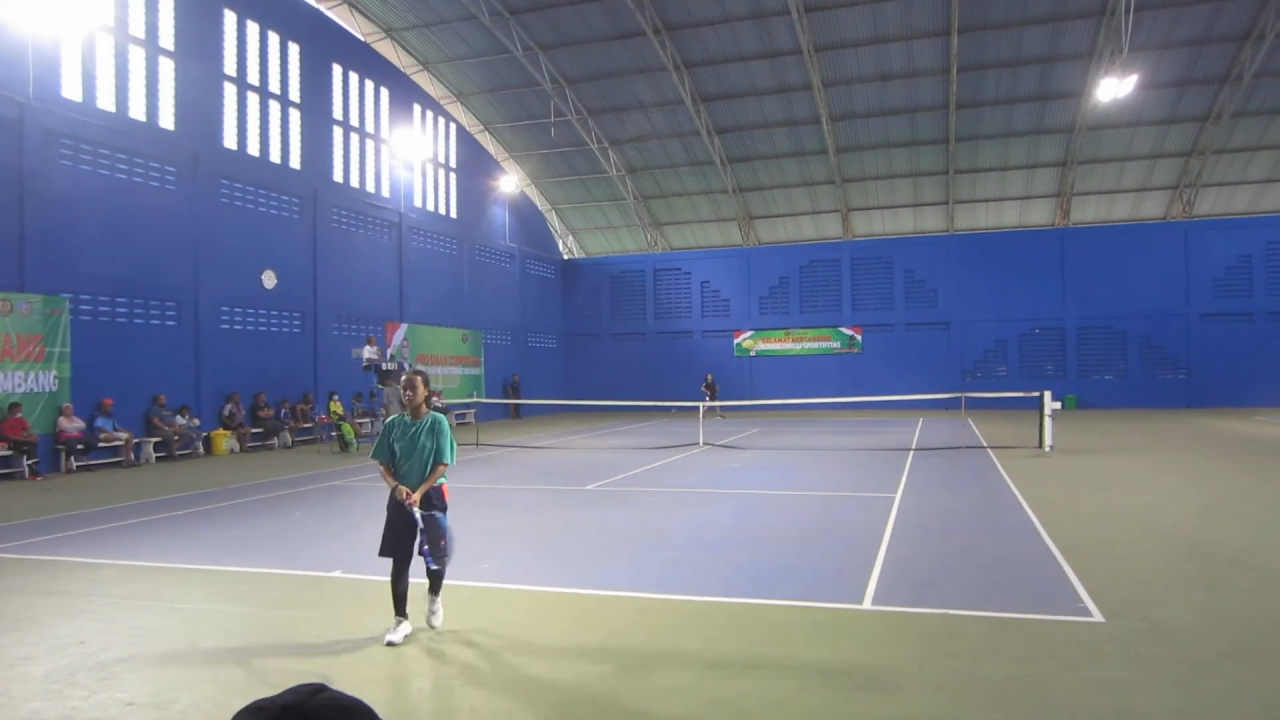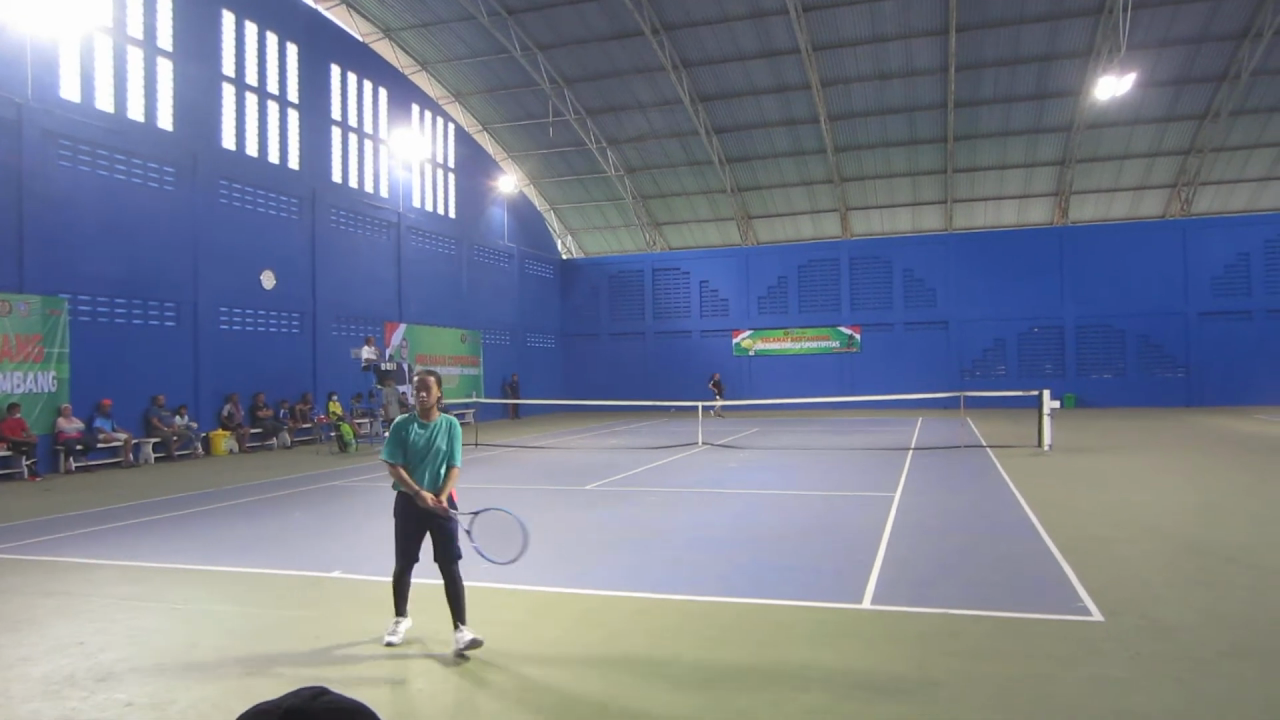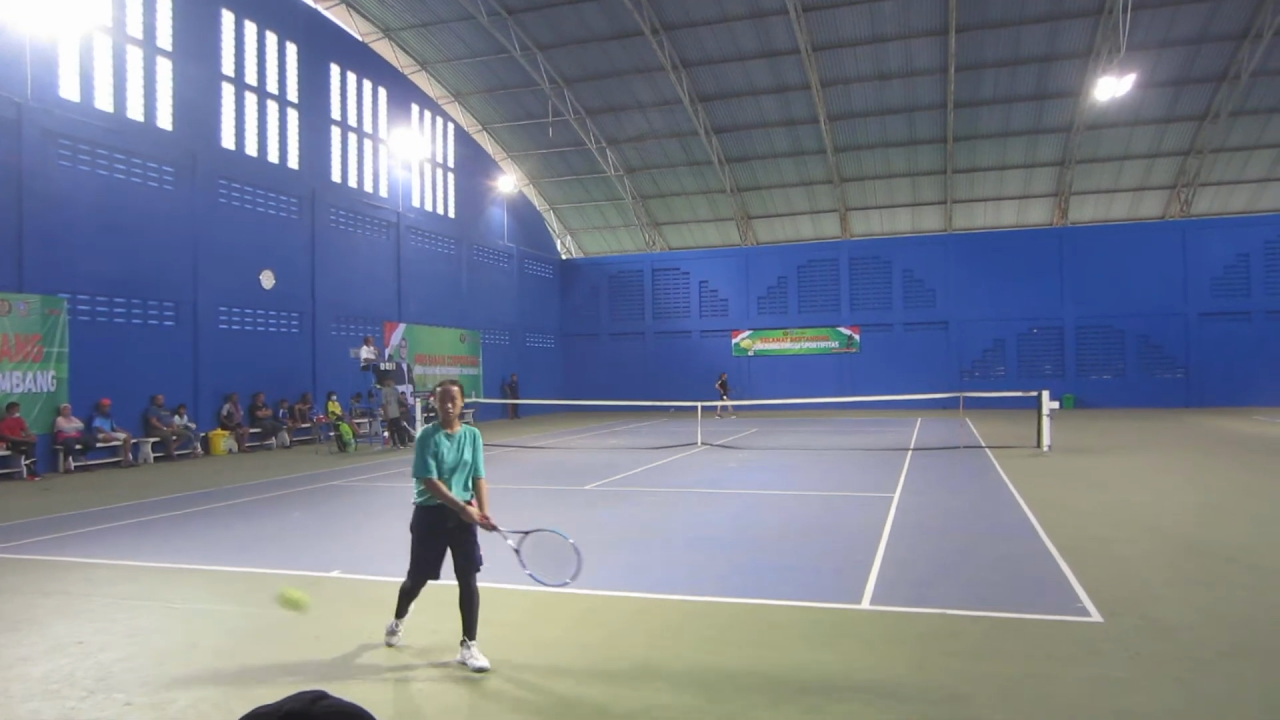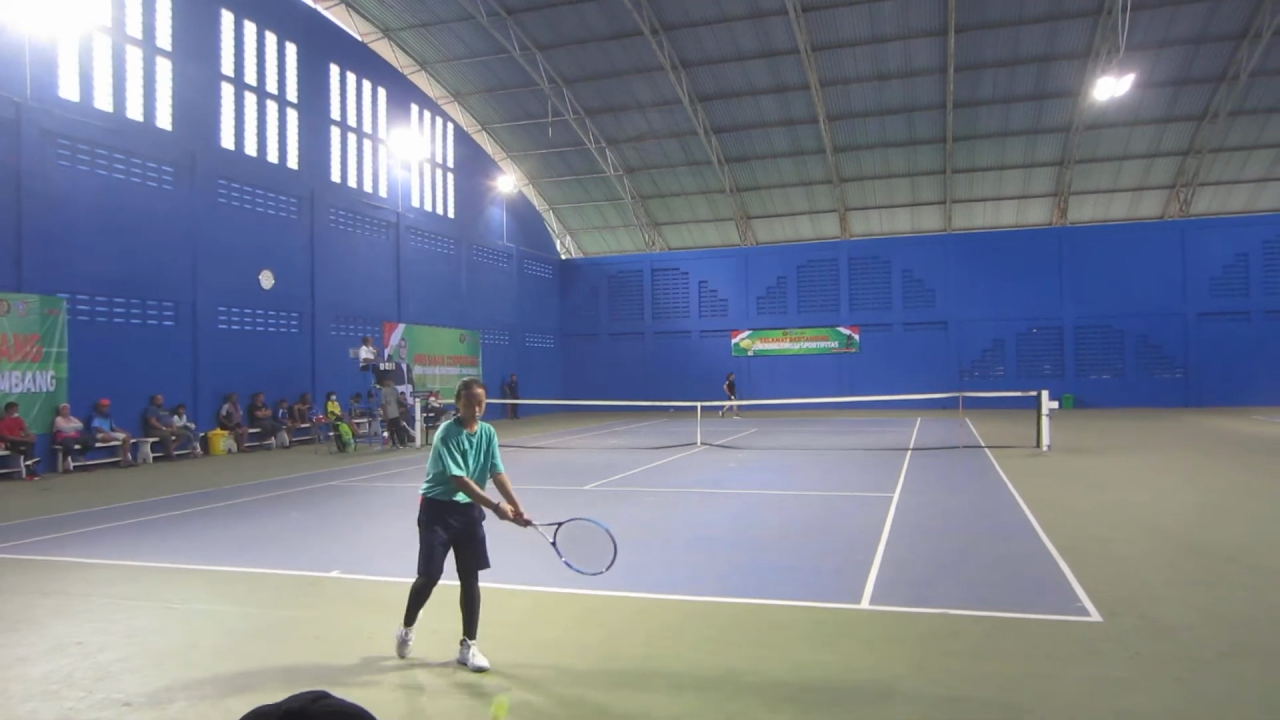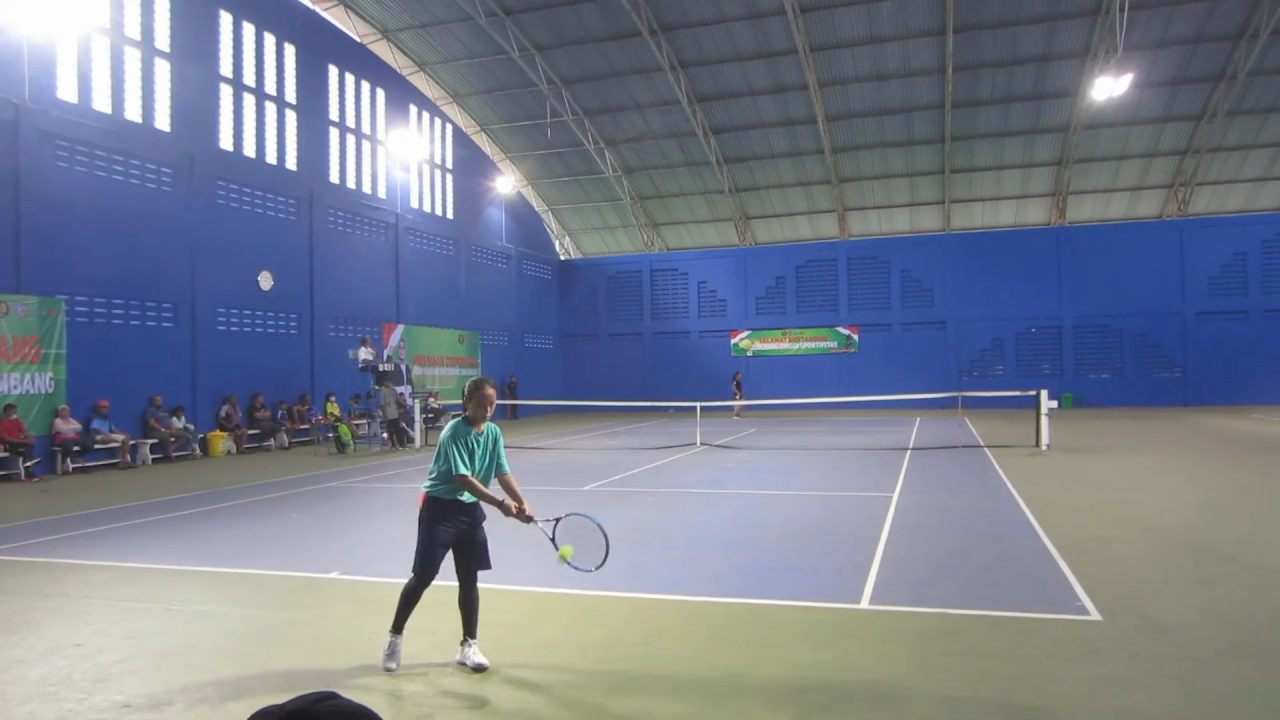
dt=0.2s
person 1, frame 1
left shoulder: (438, 422)
right shoulder: (393, 424)
left elbow: (442, 464)
right elbow: (384, 464)
left wrist: (418, 493)
right wrist: (398, 488)
left hip: (431, 496)
right hip: (400, 499)
right knee: (400, 561)
left ankle: (434, 596)
right ankle: (401, 620)
person 1, frame 2
left shoulder: (450, 425)
right shoulder: (402, 424)
left elbow: (453, 467)
right elbow: (394, 466)
left wrist: (444, 497)
right wrist: (419, 493)
left hip: (441, 503)
right hip: (409, 502)
left knee: (449, 566)
right knee: (404, 565)
left ankle: (460, 630)
right ankle: (401, 618)
person 1, frame 3
left shoulder: (473, 435)
right shoulder: (426, 436)
left elbow: (478, 477)
right elbow: (430, 482)
left wrist: (483, 511)
right wrist: (464, 508)
left hip: (461, 514)
right hip: (430, 514)
left knee: (468, 579)
right knee: (418, 578)
left ankle: (469, 644)
right ankle: (399, 619)
person 1, frame 4
left shoulder: (488, 433)
right shoulder: (447, 434)
left elbow: (497, 473)
right elbow: (460, 480)
left wrist: (516, 506)
right wrist: (496, 506)
left hip: (468, 510)
right hip: (438, 509)
left knee: (470, 578)
right knee: (429, 576)
left ankle: (468, 645)
right ankle: (408, 627)
person 1, frame 5
left shoulder: (494, 433)
right shoulder: (454, 433)
left elbow: (503, 473)
right elbow: (464, 479)
left wrist: (522, 503)
right wrist: (499, 502)
left hip: (470, 510)
right hip: (440, 508)
left knee: (469, 579)
right knee: (423, 576)
left ankle: (468, 645)
right ankle: (396, 635)
